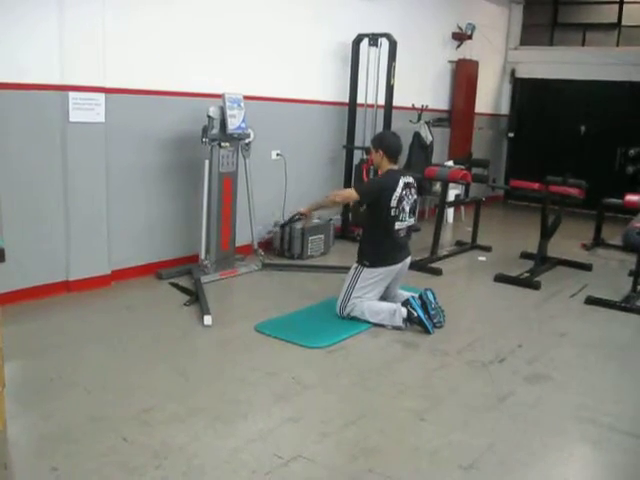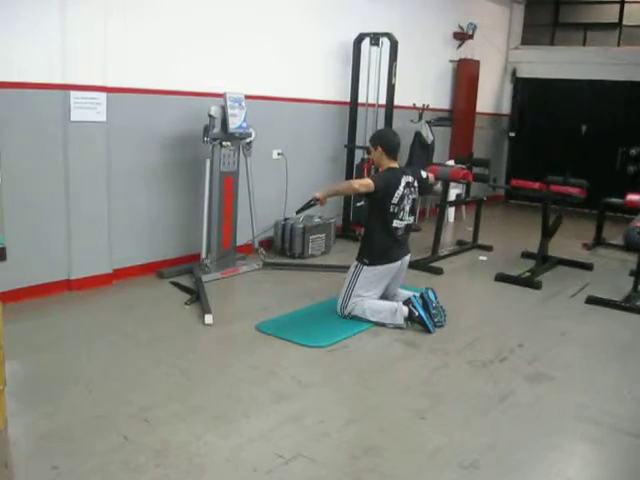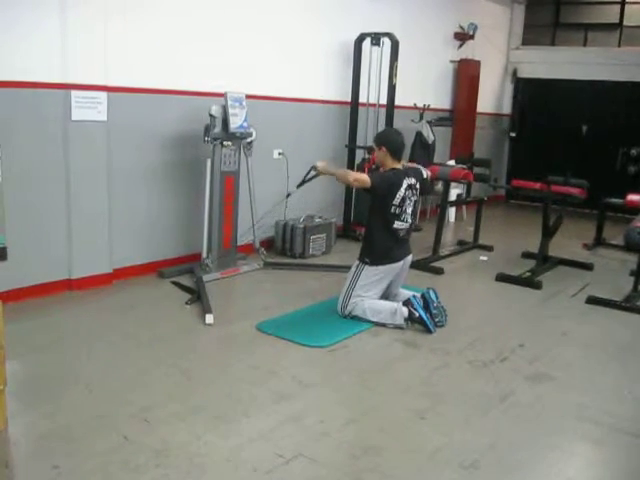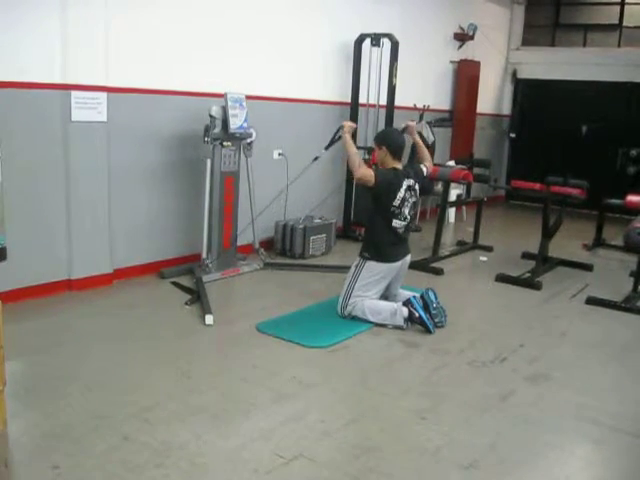
dt=0.4s
person 1, frame 1
left shoulder: (381, 183)
right shoulder: (409, 180)
left elbow: (342, 197)
left wrist: (310, 208)
right wrist: (369, 202)
left hip: (378, 262)
right hip: (402, 257)
left knee: (347, 307)
right knee: (386, 295)
left ankle: (405, 314)
right ankle: (419, 302)
person 1, frame 2
left shoulder: (384, 180)
right shoulder: (412, 176)
left elbow: (358, 185)
right elbow: (431, 179)
left wrist: (326, 193)
left hip: (377, 259)
right hip: (401, 255)
left knee: (348, 306)
right knee: (387, 295)
left ankle: (406, 313)
right ankle: (420, 301)
person 1, frame 3
left shoulder: (385, 180)
right shoulder: (414, 177)
left elbow: (354, 179)
right elbow: (427, 173)
left wrist: (326, 169)
right wrist: (403, 164)
left hip: (378, 259)
right hip: (403, 255)
left knee: (348, 305)
right knee: (388, 295)
left ankle: (406, 313)
right ankle: (422, 301)
person 1, frame 4
left shoulder: (387, 179)
right shoulder: (413, 177)
left elbow: (360, 174)
right elbow: (428, 164)
left wrist: (347, 137)
right wrist: (415, 136)
left hip: (378, 258)
right hip: (402, 255)
left knee: (348, 306)
right knee: (388, 296)
left ankle: (406, 314)
right ankle: (420, 301)
